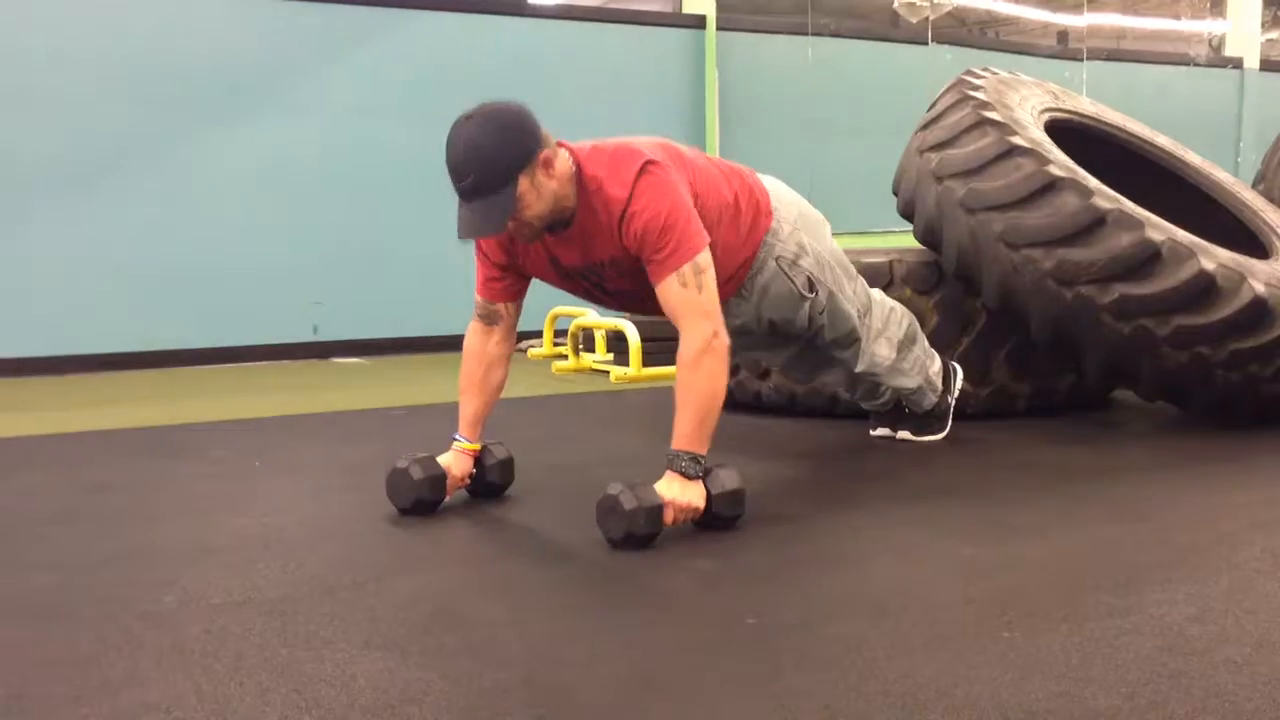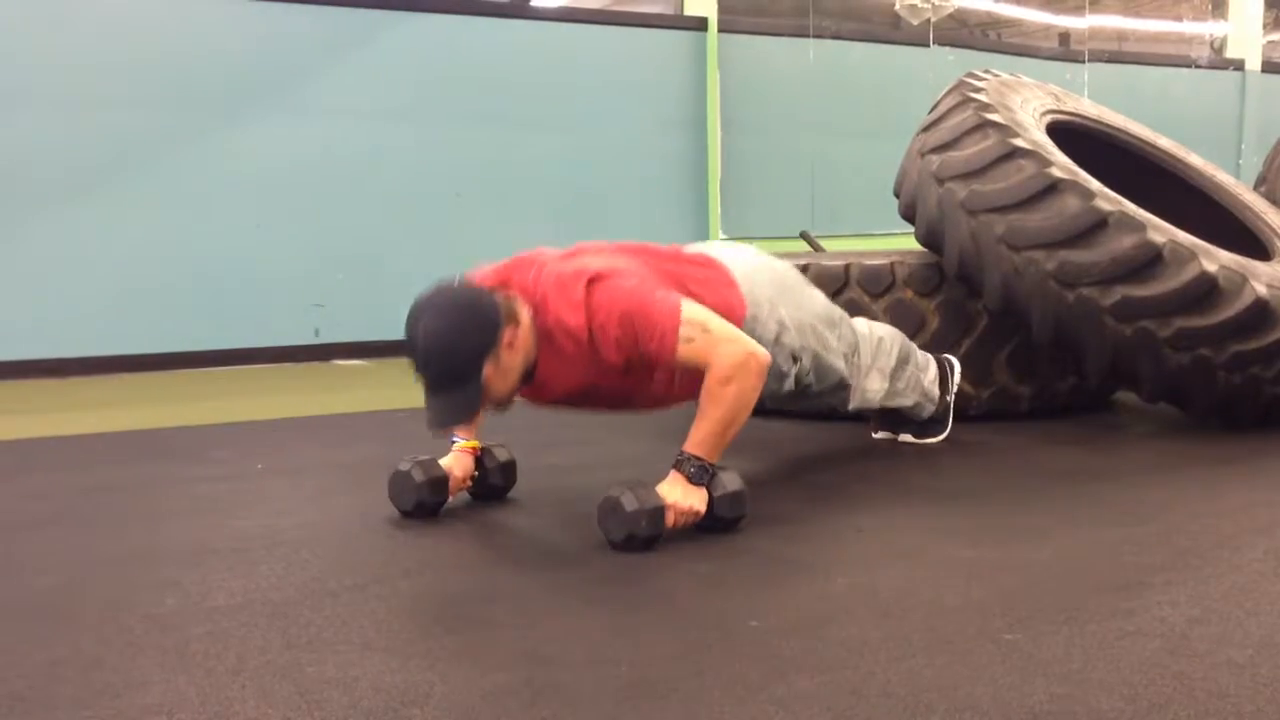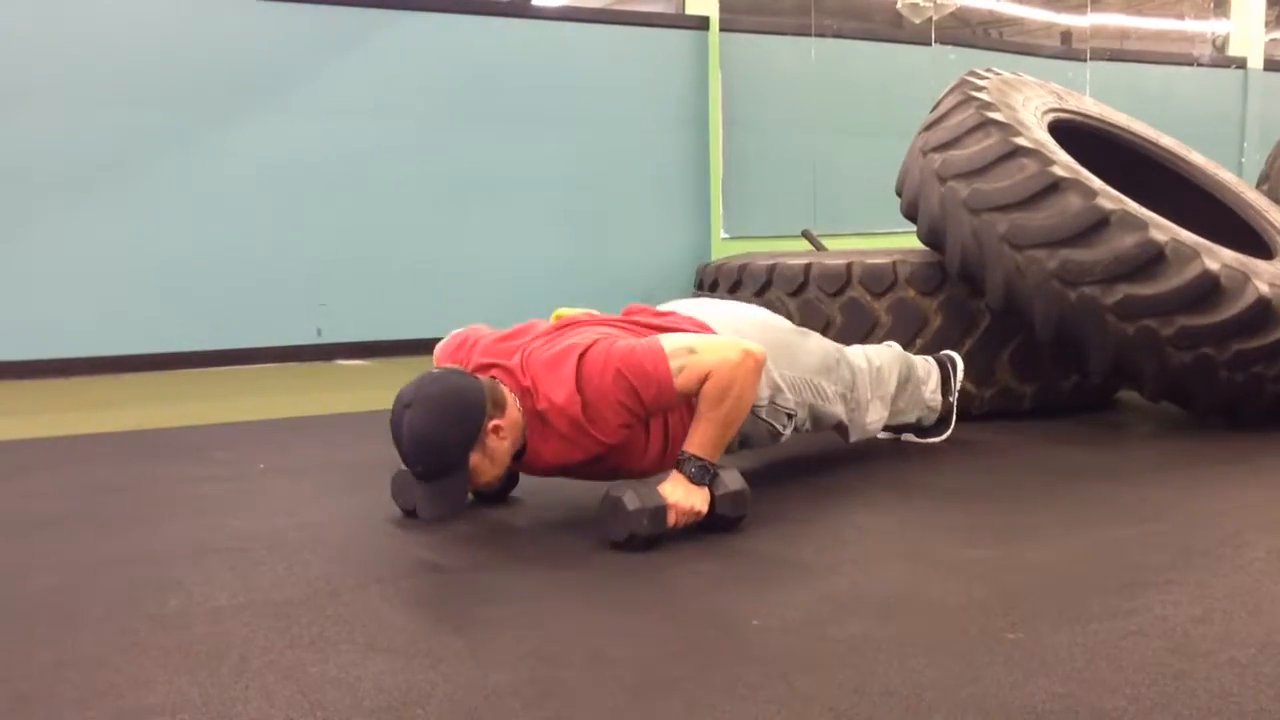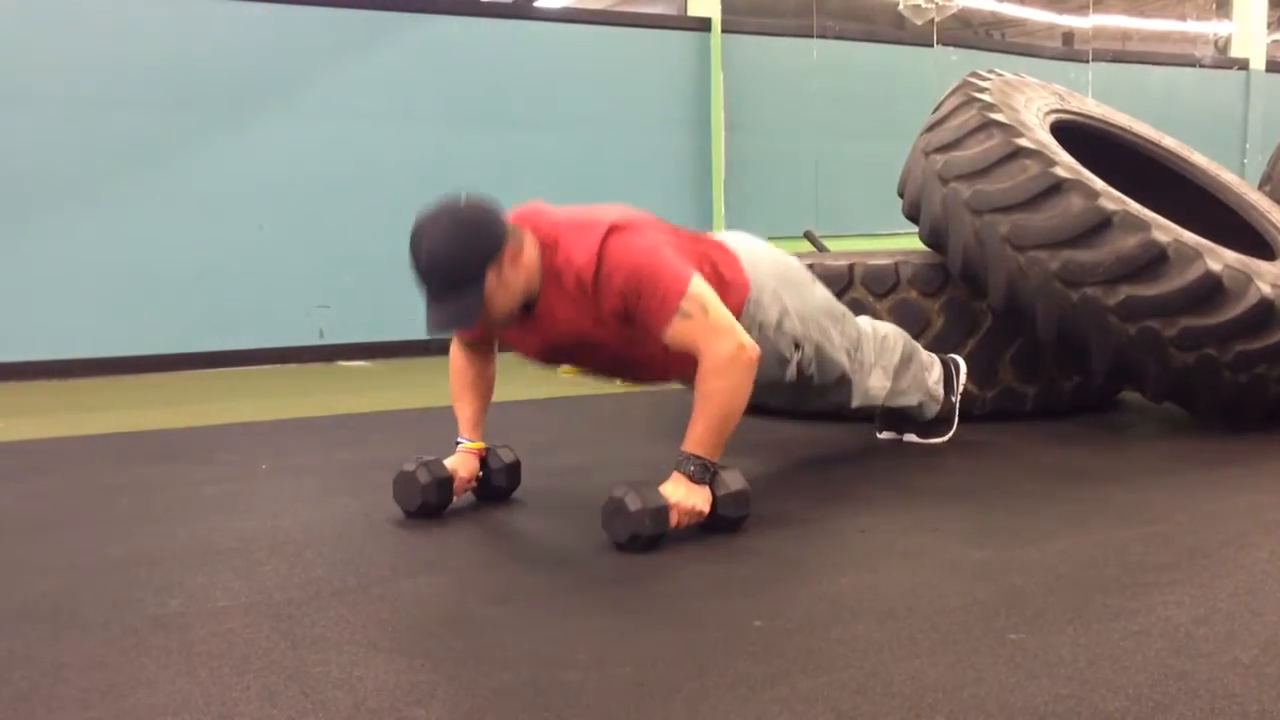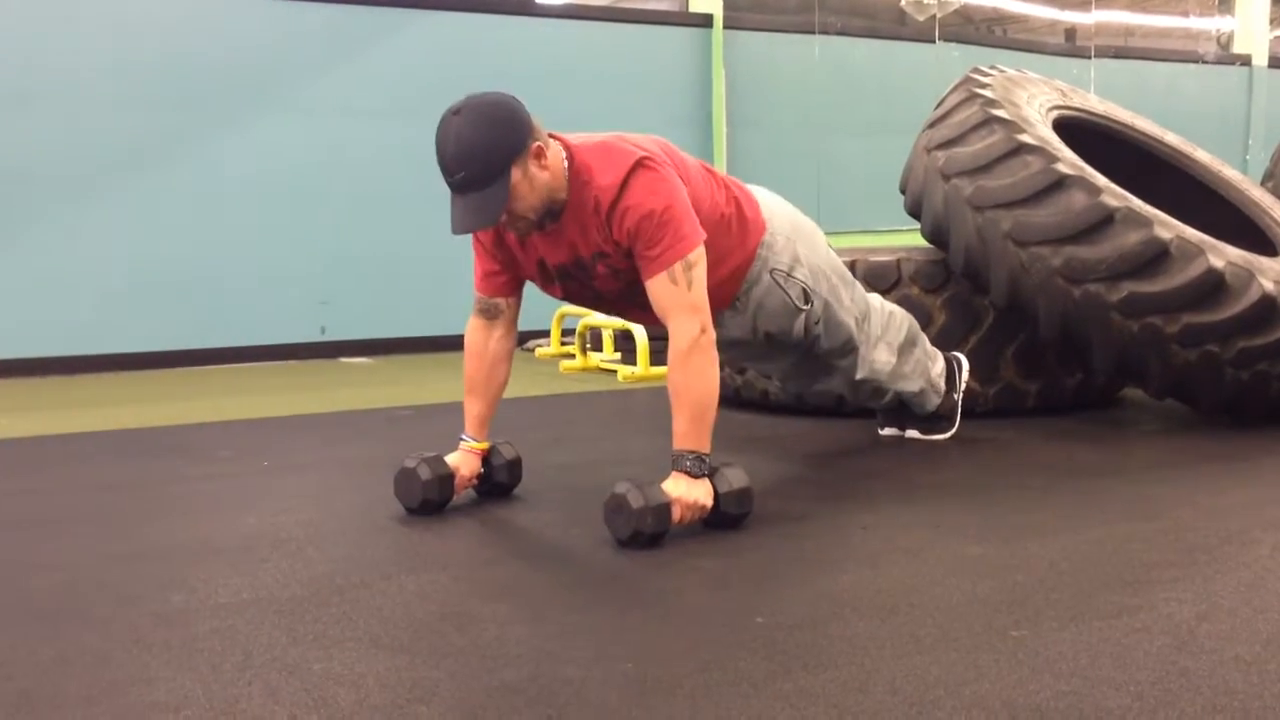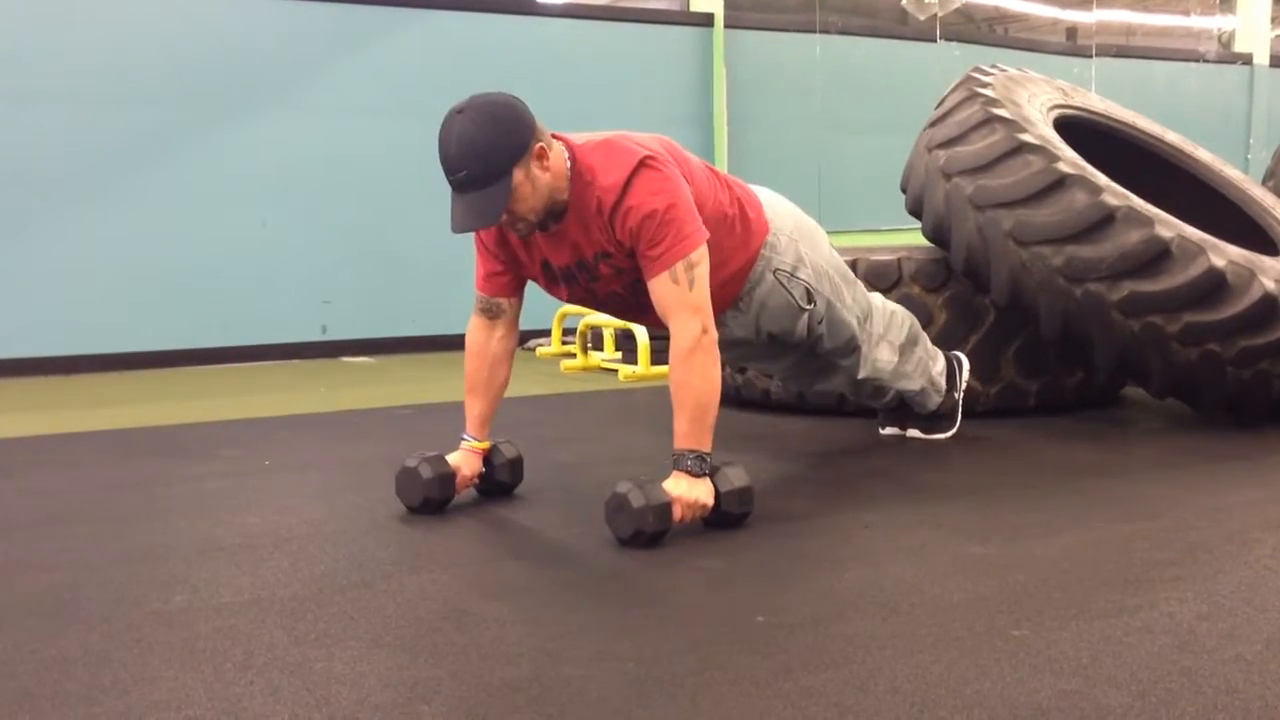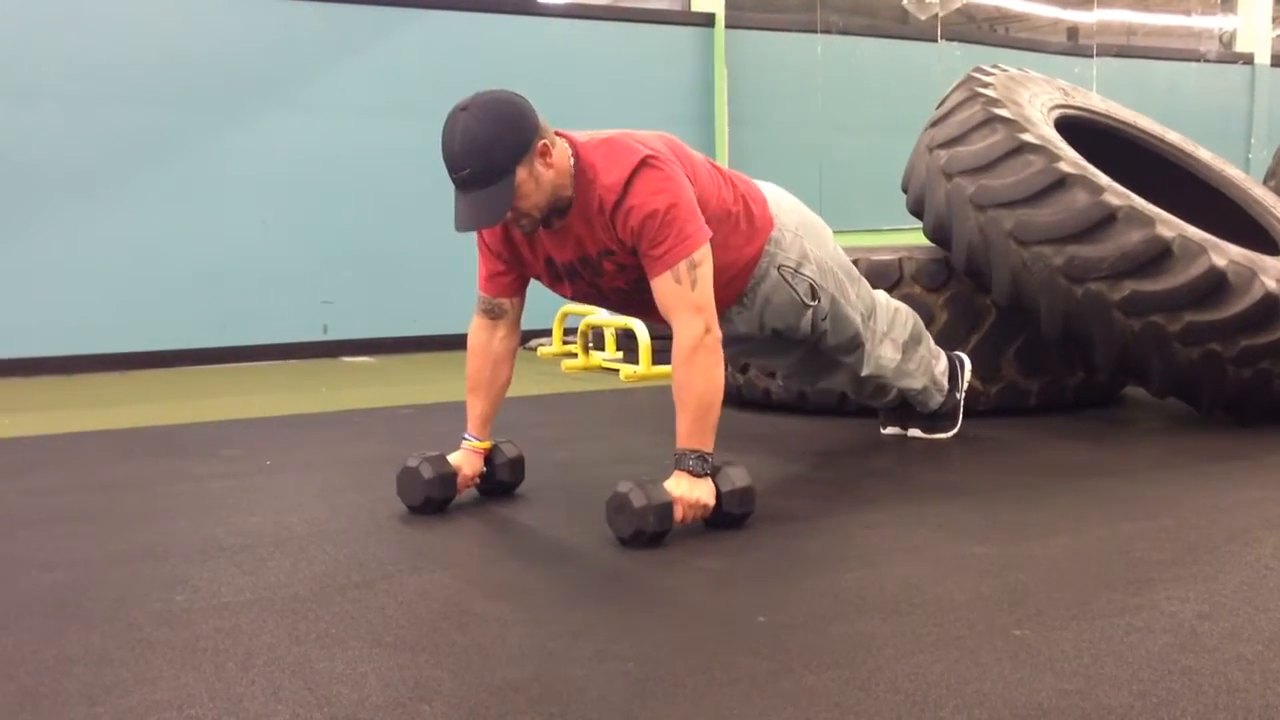
dt=0.4s
person 1, frame 1
left shoulder: (640, 193)
right shoulder: (505, 219)
left elbow: (705, 336)
right elbow: (491, 327)
left wrist: (685, 469)
right wrist: (465, 444)
left hip: (766, 244)
right hip: (704, 278)
left knee: (861, 334)
right knee: (814, 359)
left ankle: (931, 386)
right ankle: (891, 401)
person 1, frame 2
left shoulder: (600, 311)
right shoulder: (479, 304)
left elbow: (746, 361)
right elbow: (456, 367)
left wrist: (689, 474)
right wrist: (464, 444)
left hip: (744, 311)
right hip: (681, 291)
left knee: (849, 364)
right knee: (819, 384)
left ankle: (930, 382)
right ankle: (900, 399)
person 1, frame 3
left shoulder: (585, 389)
right shoulder: (462, 363)
left elbow: (742, 359)
left wrist: (692, 473)
right wrist: (463, 471)
left hip: (735, 358)
right hip: (669, 335)
left knee: (847, 391)
left ankle: (932, 380)
right ankle: (911, 376)
person 1, frame 4
left shoulder: (609, 261)
right shoulder: (485, 277)
left elbow: (735, 351)
right elbow: (470, 344)
left wrist: (694, 472)
right wrist: (470, 444)
left hip: (747, 297)
right hip: (678, 292)
left knee: (858, 361)
left ankle: (934, 382)
right ankle: (908, 414)
person 1, frame 5
left shoulder: (633, 185)
right shoulder: (500, 213)
left elbow: (692, 332)
right elbow: (491, 322)
left wrist: (690, 468)
right wrist: (473, 444)
left hip: (762, 257)
right hip: (713, 303)
left knee: (862, 339)
right knee: (815, 369)
left ankle: (938, 381)
right ankle: (904, 400)
person 1, frame 6
left shoulder: (637, 185)
right shoulder: (501, 213)
left elbow: (694, 332)
right elbow: (492, 322)
left wrist: (691, 468)
right wrist: (473, 443)
left hip: (766, 258)
left knee: (864, 339)
right knee: (824, 367)
left ankle: (939, 381)
right ankle: (905, 398)
person 1, frame 7
left shoulder: (638, 184)
right shoulder: (506, 211)
left elbow: (697, 332)
right elbow: (495, 322)
left wrist: (692, 467)
right wrist: (475, 442)
left hip: (771, 255)
right hip: (715, 293)
left knee: (867, 338)
right knee: (824, 363)
left ankle: (940, 382)
right ankle: (905, 396)
